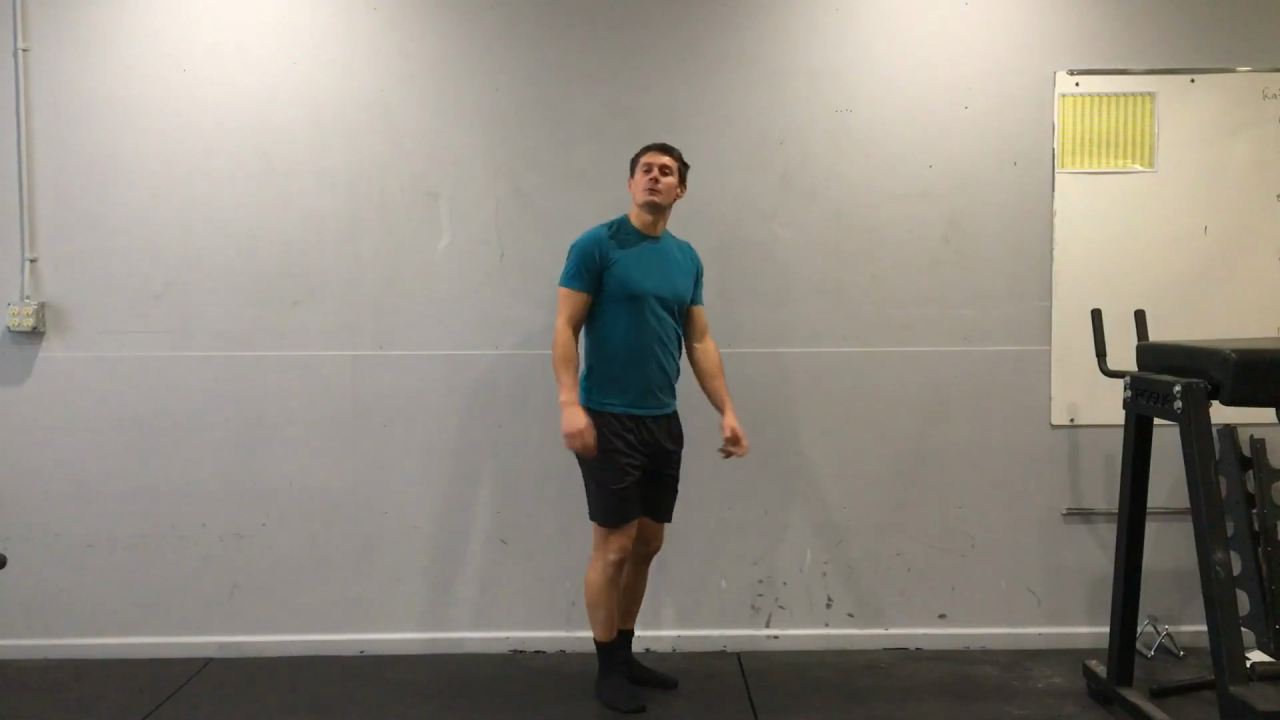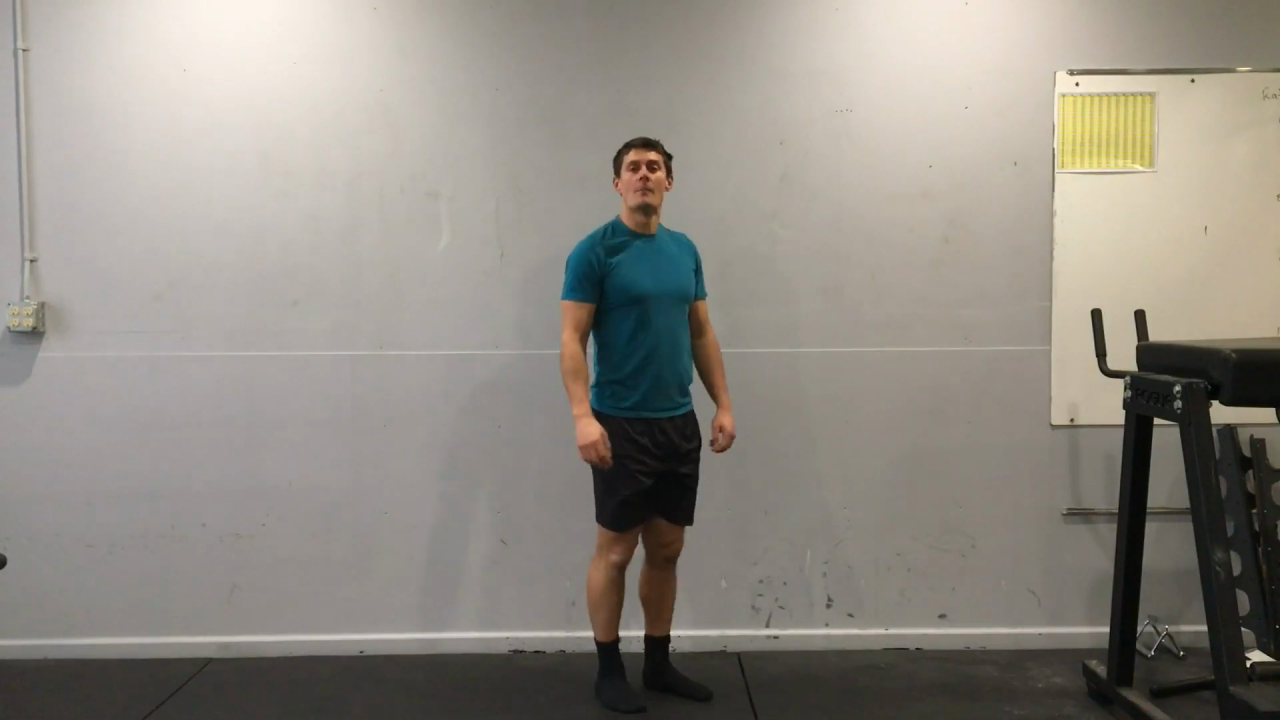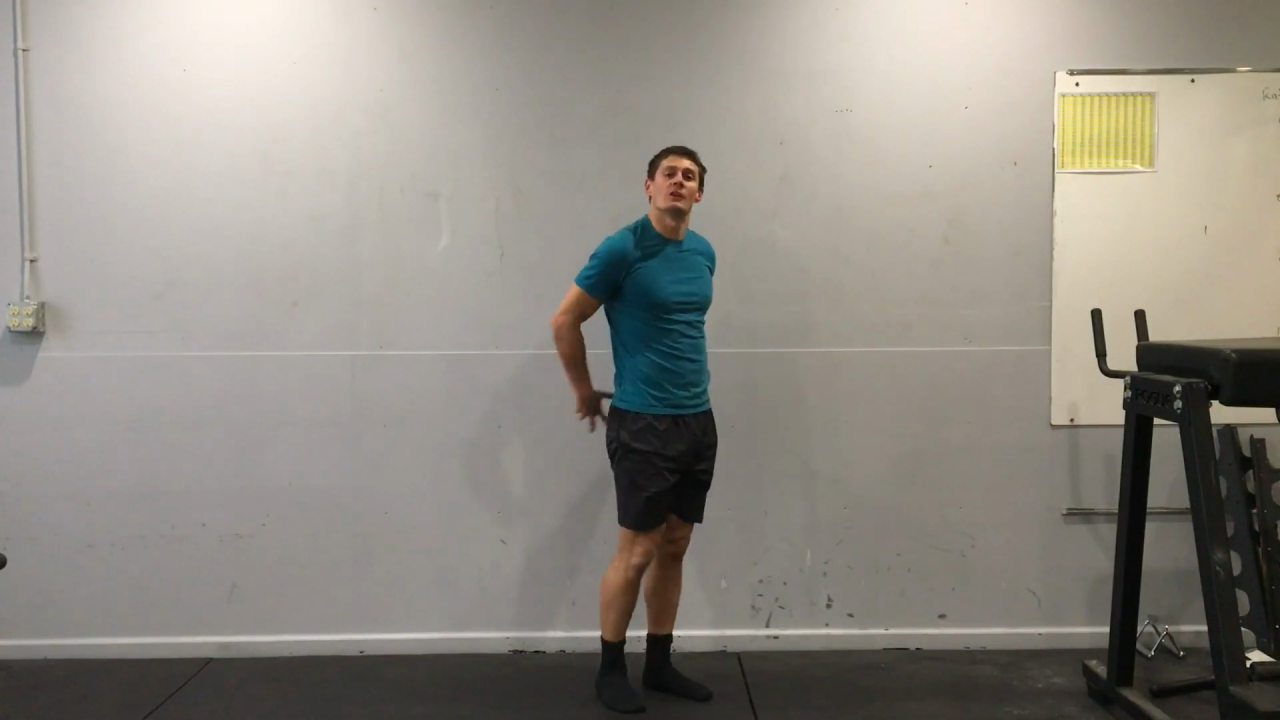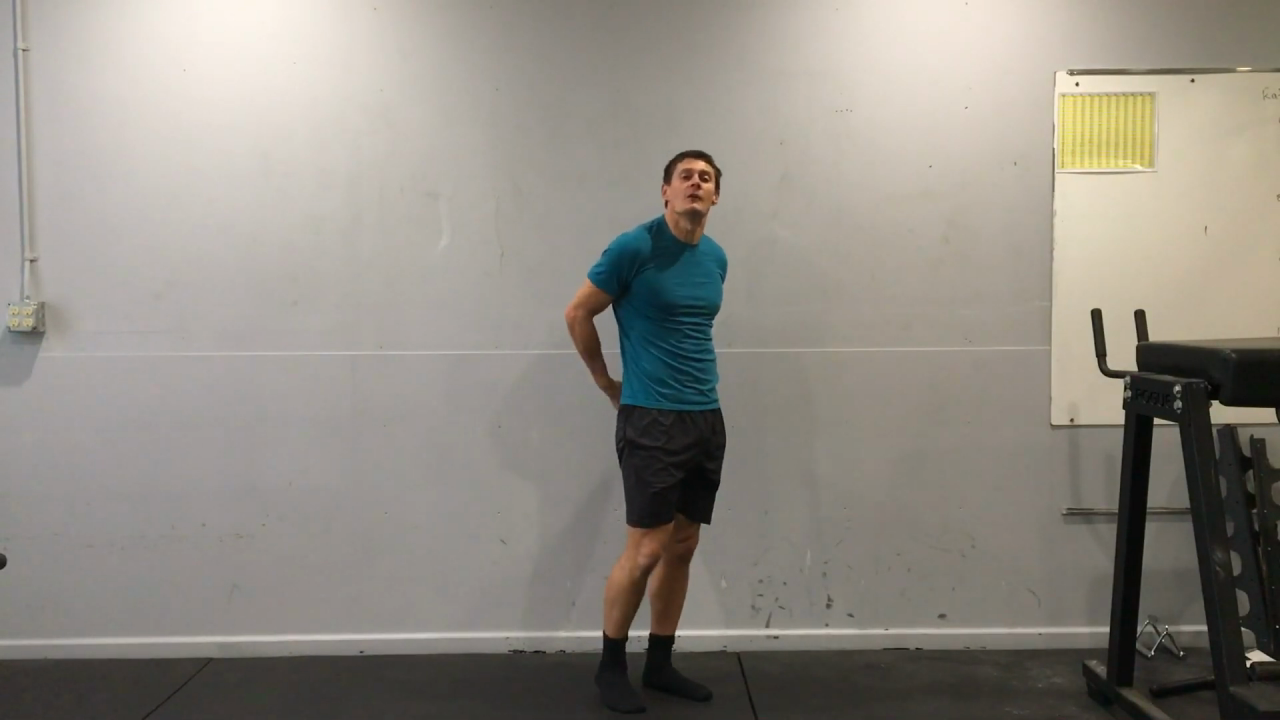
dt=1s
person 1, frame 1
left shoulder: (686, 257)
right shoulder: (596, 245)
left elbow: (699, 340)
right elbow: (566, 329)
left wrist: (727, 411)
right wrist: (571, 405)
left hip: (662, 422)
right hip: (608, 422)
left knee: (647, 546)
right knee: (614, 548)
left ankle: (625, 654)
right ankle: (607, 668)
person 1, frame 2
left shoulder: (684, 249)
right shoulder: (594, 252)
left elbow: (702, 334)
right elbow: (572, 340)
left wrist: (723, 405)
right wrist: (583, 416)
left hip: (680, 424)
right hip: (623, 426)
left knee: (666, 551)
right knee: (616, 551)
left ankle: (658, 663)
right ankle: (609, 671)
person 1, frame 3
left shoulder: (704, 252)
right shoulder: (621, 250)
right elbow: (565, 322)
right wrist: (585, 392)
left hip: (698, 421)
right hip: (642, 423)
left knee: (674, 547)
right knee: (638, 550)
left ankle: (659, 663)
right ankle: (610, 669)
person 1, frame 4
left shoulder: (717, 258)
right shoulder: (634, 248)
right elbow: (578, 314)
right wrist: (605, 381)
left hip: (707, 418)
right hip: (651, 419)
left knee: (682, 548)
right knee: (646, 551)
left ankle: (659, 663)
right ankle: (610, 665)
